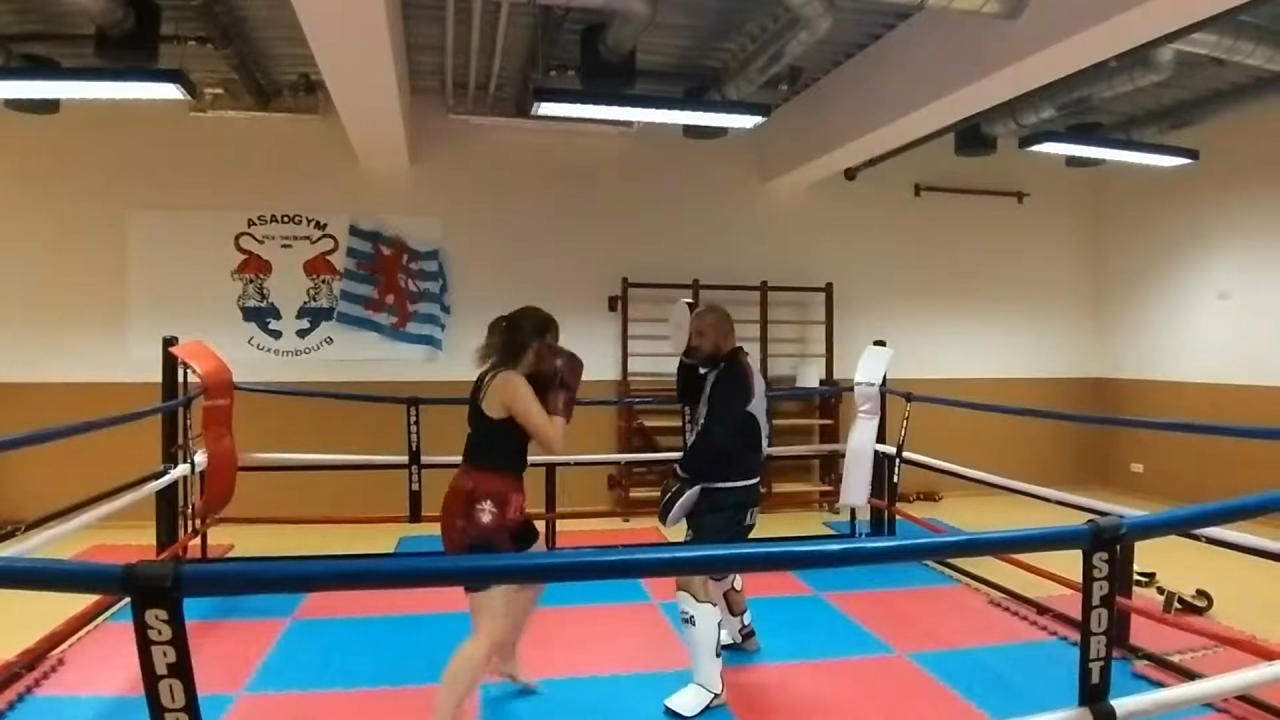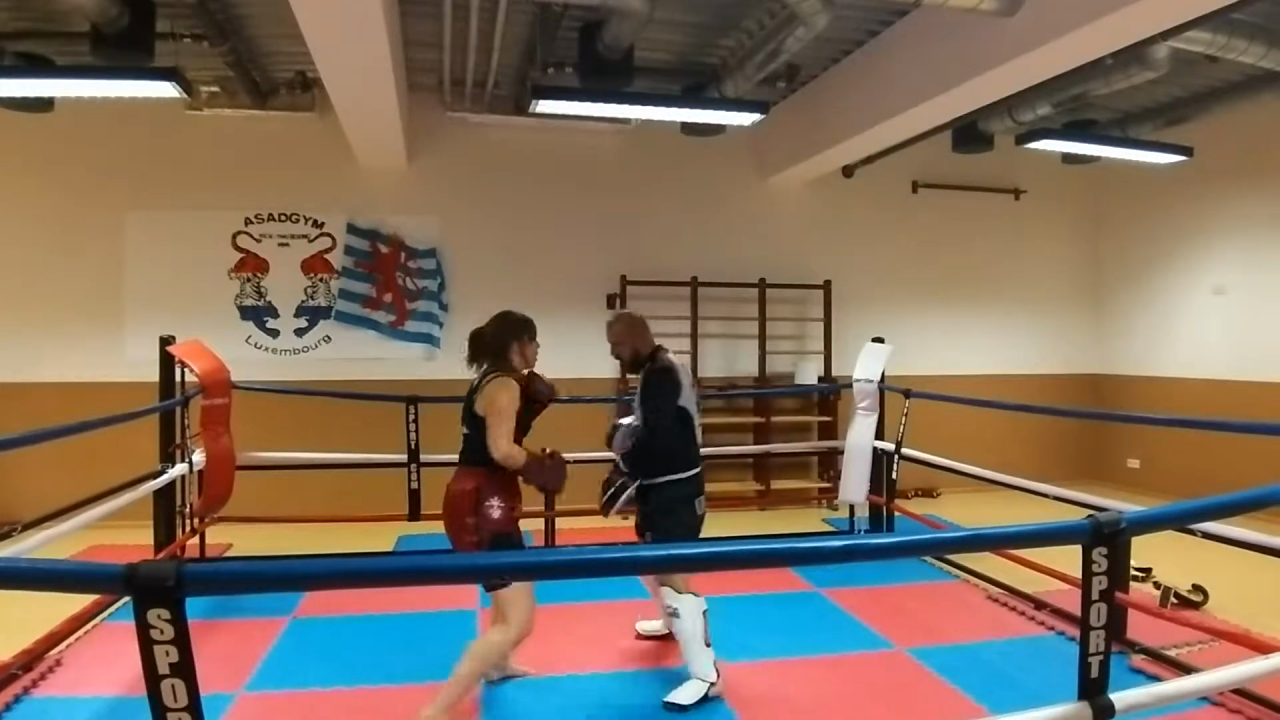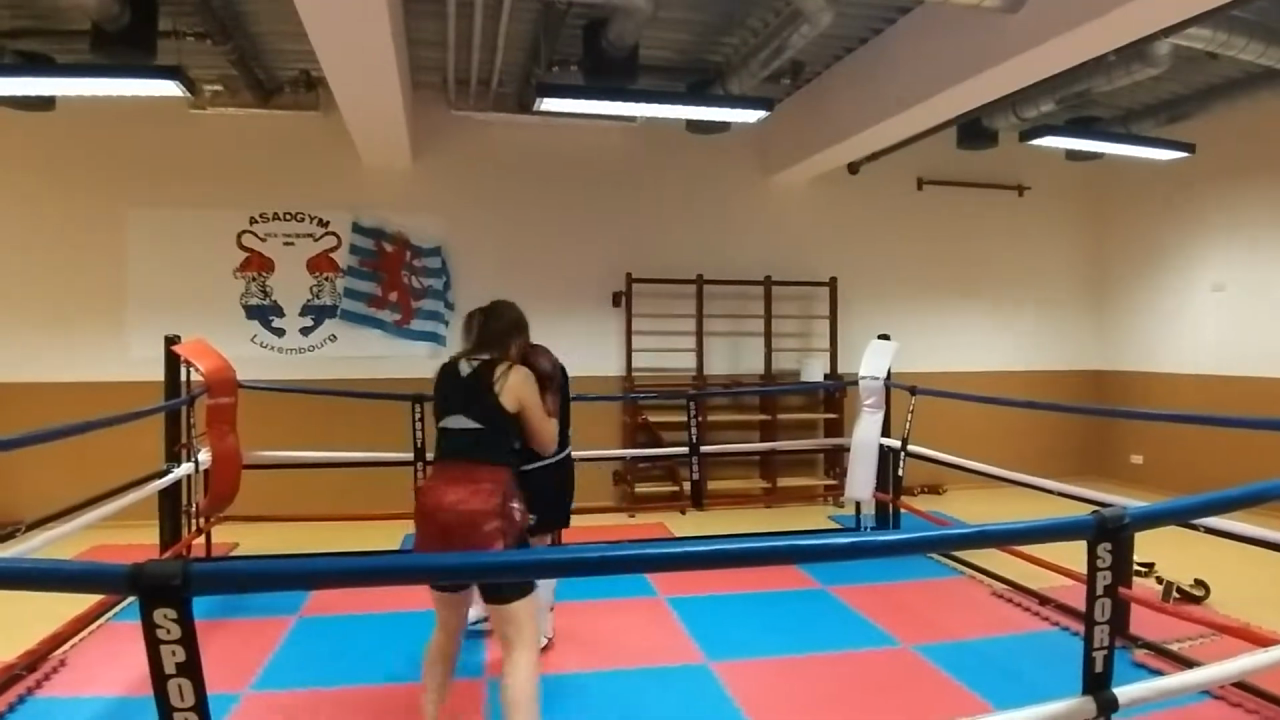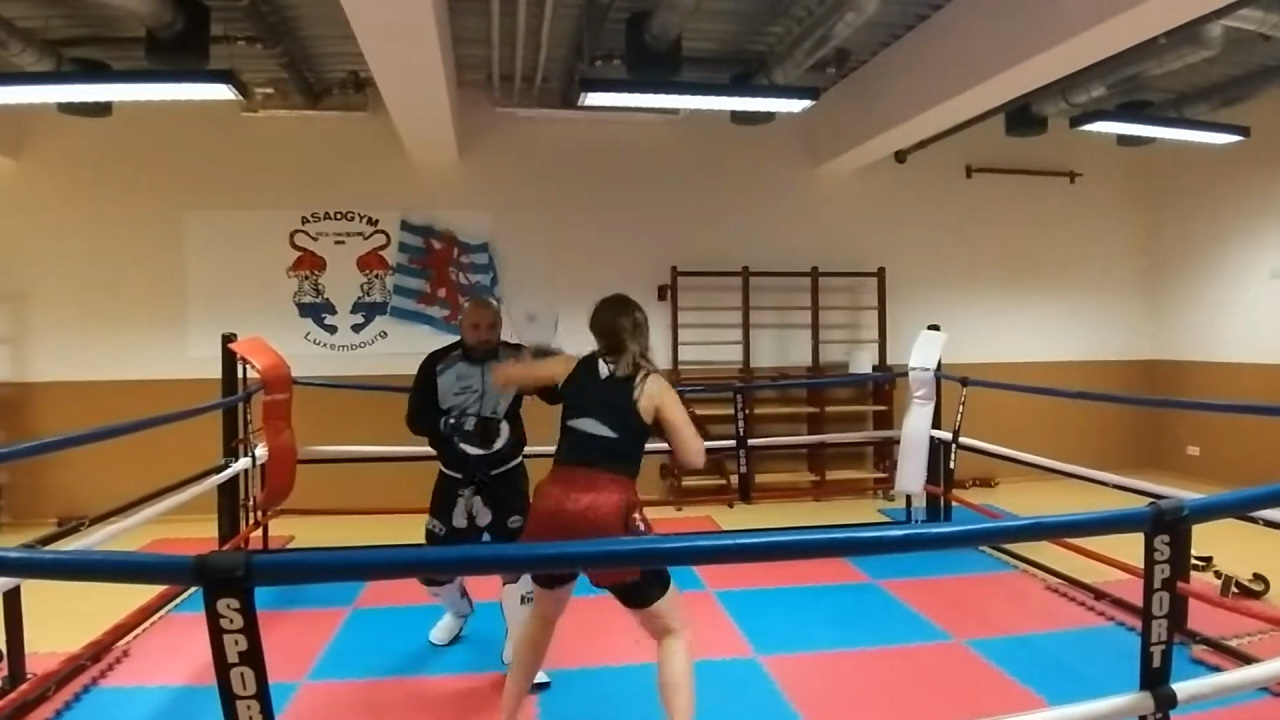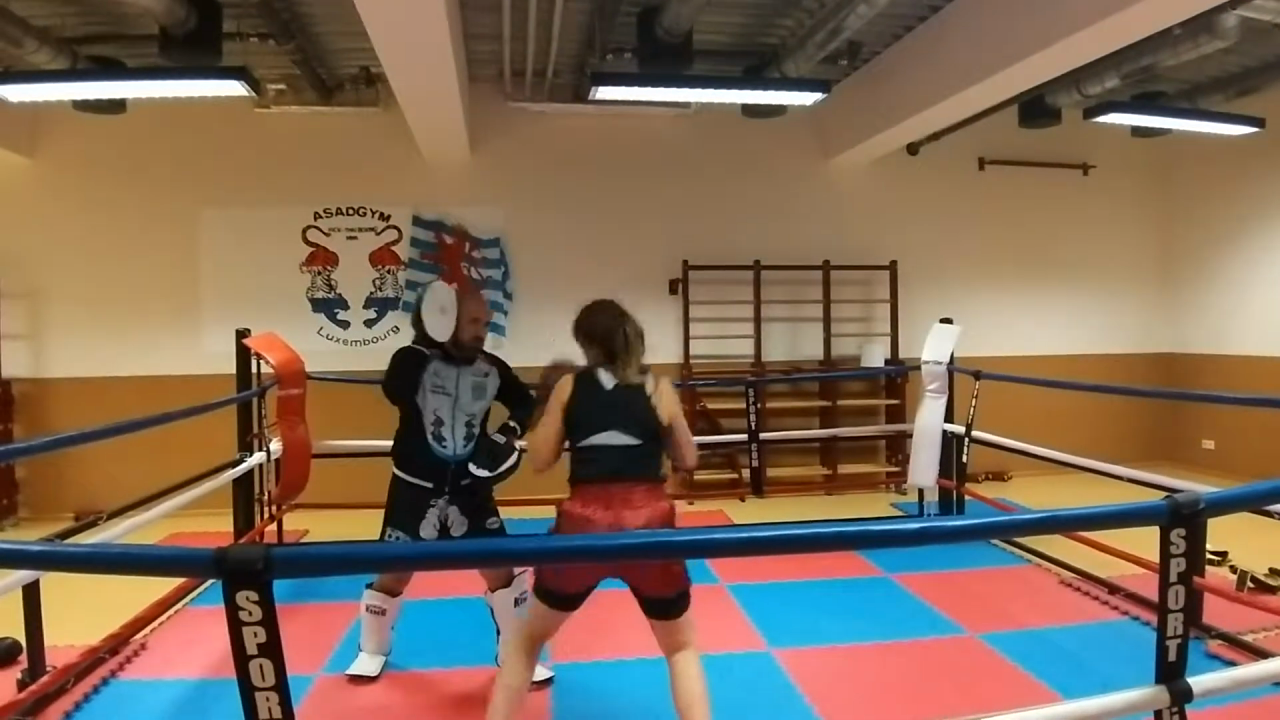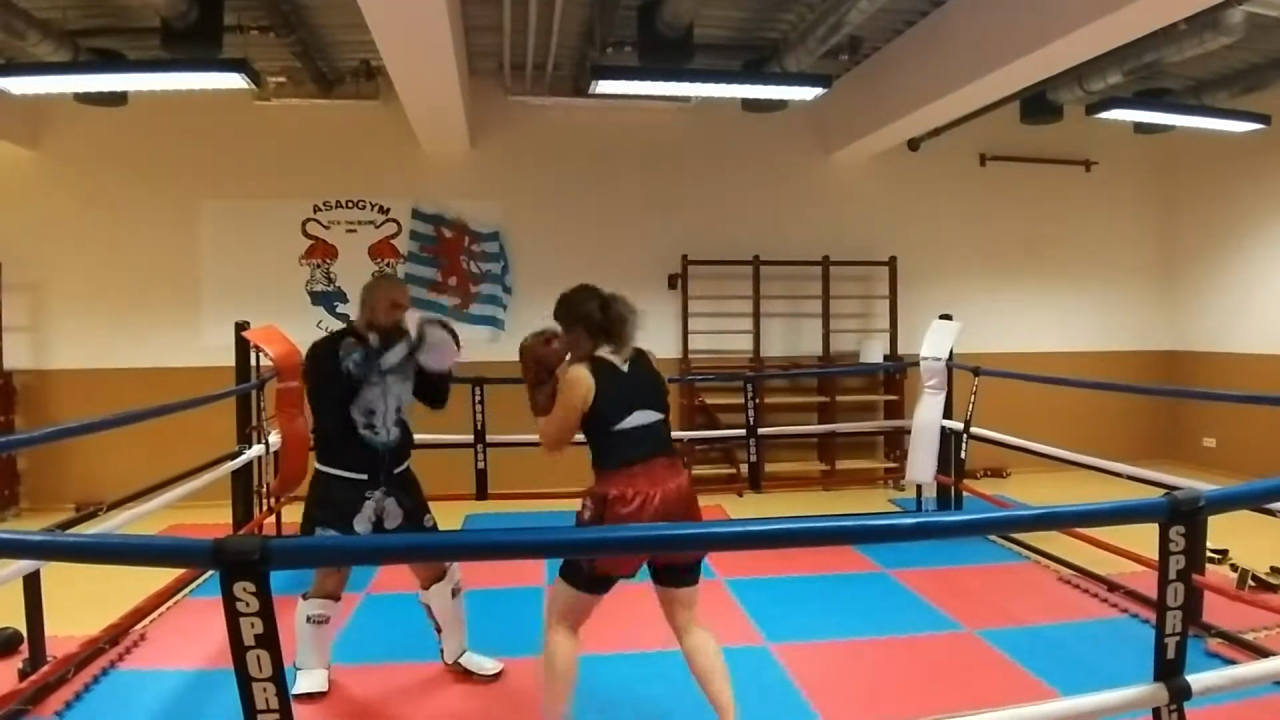
dt=0.7s
person 1, frame 1
left shoulder: (498, 378)
right shoulder: (511, 382)
left elbow: (512, 429)
right elbow: (554, 442)
left wrist: (545, 384)
right wrist: (561, 393)
left hip: (496, 502)
right hip: (481, 507)
right knee: (489, 633)
left ankle: (505, 661)
person 1, frame 2
left shoulder: (488, 382)
right shoulder: (506, 386)
right elbow: (503, 451)
left wrist: (535, 402)
right wrist: (540, 464)
left hip: (473, 498)
right hip: (486, 503)
left knee: (508, 593)
right knee: (517, 622)
left ankle: (496, 665)
person 1, frame 3
left shoulder: (446, 373)
right shoulder: (515, 376)
right elbow: (546, 445)
right wrist: (549, 392)
left hip: (438, 501)
right hip: (488, 505)
left knee: (448, 625)
right knee: (521, 643)
person 1, frame 4
left shoulder: (575, 368)
right shoulder: (652, 385)
left elbow: (503, 376)
right elbow: (695, 458)
left hip: (553, 506)
right hip: (609, 515)
left knee: (541, 615)
right knee: (672, 631)
person 1, frame 5
left shoulder: (569, 385)
right shoulder: (658, 389)
left elbow: (539, 460)
right elbow: (687, 459)
left wrist: (551, 405)
left hip: (586, 525)
right hip: (648, 524)
left knee: (528, 639)
right knee: (682, 649)
person 1, frame 6
left shoulder: (579, 375)
right shoulder: (646, 362)
left elbow: (553, 440)
left wrist: (539, 383)
left hip: (619, 505)
right hip: (674, 495)
left knee: (562, 620)
right knee: (686, 622)
person 2, frame 1
left shoulder: (735, 375)
right shoulder: (728, 371)
left elbow: (716, 436)
right elbow: (690, 399)
left wrist: (681, 473)
right wrist: (688, 358)
left hip: (728, 494)
right hip: (722, 489)
left knee: (692, 579)
left ankle: (708, 685)
right ankle: (741, 632)
person 2, frame 2
left shoulder: (658, 375)
right shoulder: (664, 369)
left elbow: (659, 436)
left wrist: (625, 466)
right wrist: (632, 432)
left hip: (672, 487)
right hip: (671, 482)
left knee: (670, 574)
left ankle: (705, 675)
right ankle: (674, 624)
person 2, frame 3
left shoulder: (544, 370)
left elbow: (553, 426)
left hip: (545, 472)
right hip: (521, 469)
left knee: (536, 545)
left ankle: (540, 628)
right ankle: (487, 606)
person 2, frame 4
left shoulder: (516, 358)
right shoulder: (437, 365)
left elbow: (556, 393)
right elbow: (416, 418)
right wrist: (454, 427)
left hip: (504, 475)
right hip: (456, 476)
right ankle: (459, 608)
person 2, frame 5
left shoulder: (492, 369)
right shoulder: (415, 359)
left elbow: (526, 403)
right elbow: (396, 393)
left wrist: (509, 433)
right wrist: (422, 342)
left hip: (470, 487)
right hip: (415, 488)
left knee: (502, 569)
right knee: (393, 573)
right ankle: (373, 650)
person 2, frame 6
left shoulder: (404, 347)
right shoulder: (328, 351)
left elbow: (434, 398)
right elbow: (326, 402)
left wrist: (439, 365)
right wrist: (372, 362)
left hip: (395, 478)
right hip: (341, 484)
left knee: (434, 565)
right knee: (329, 577)
left ankle: (455, 651)
right ankle: (311, 667)
